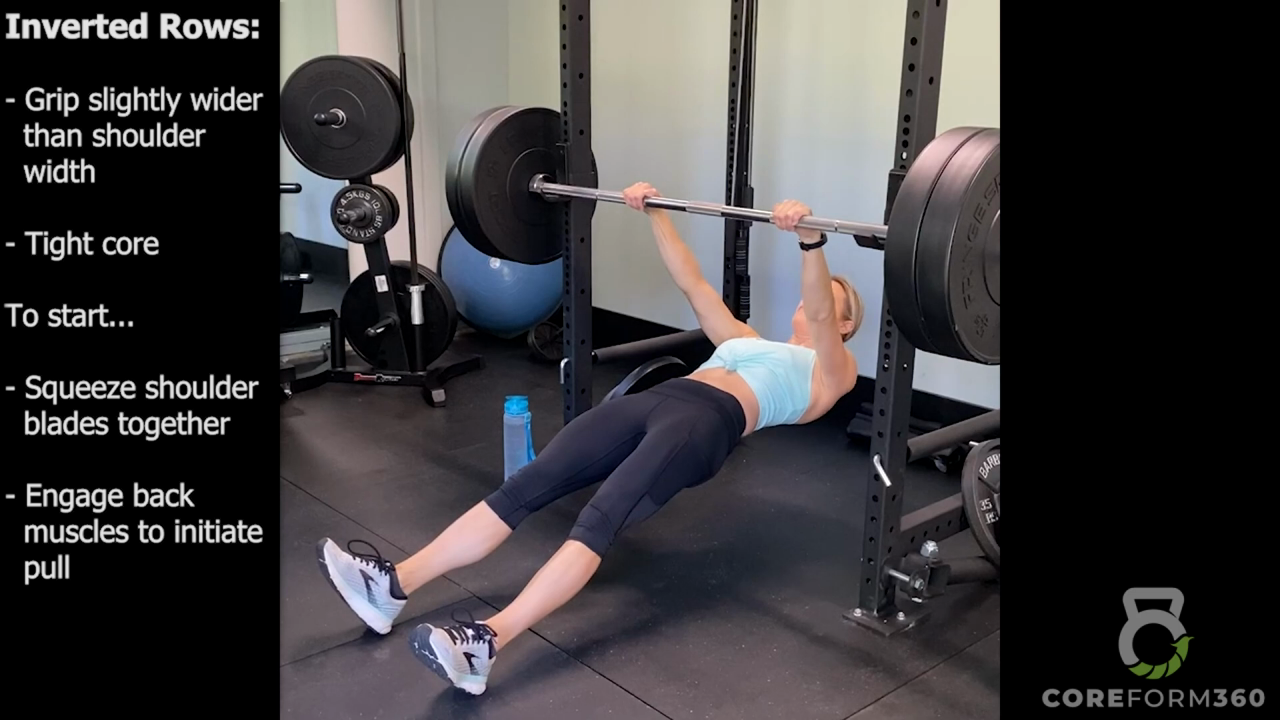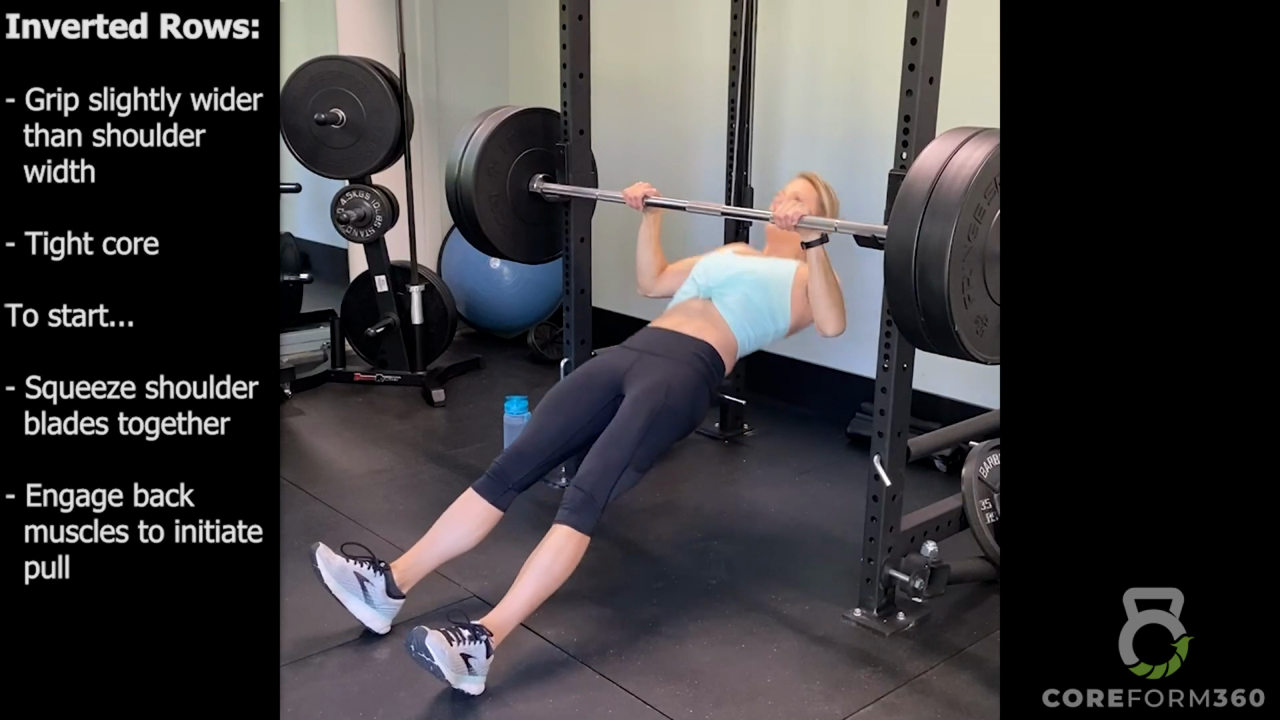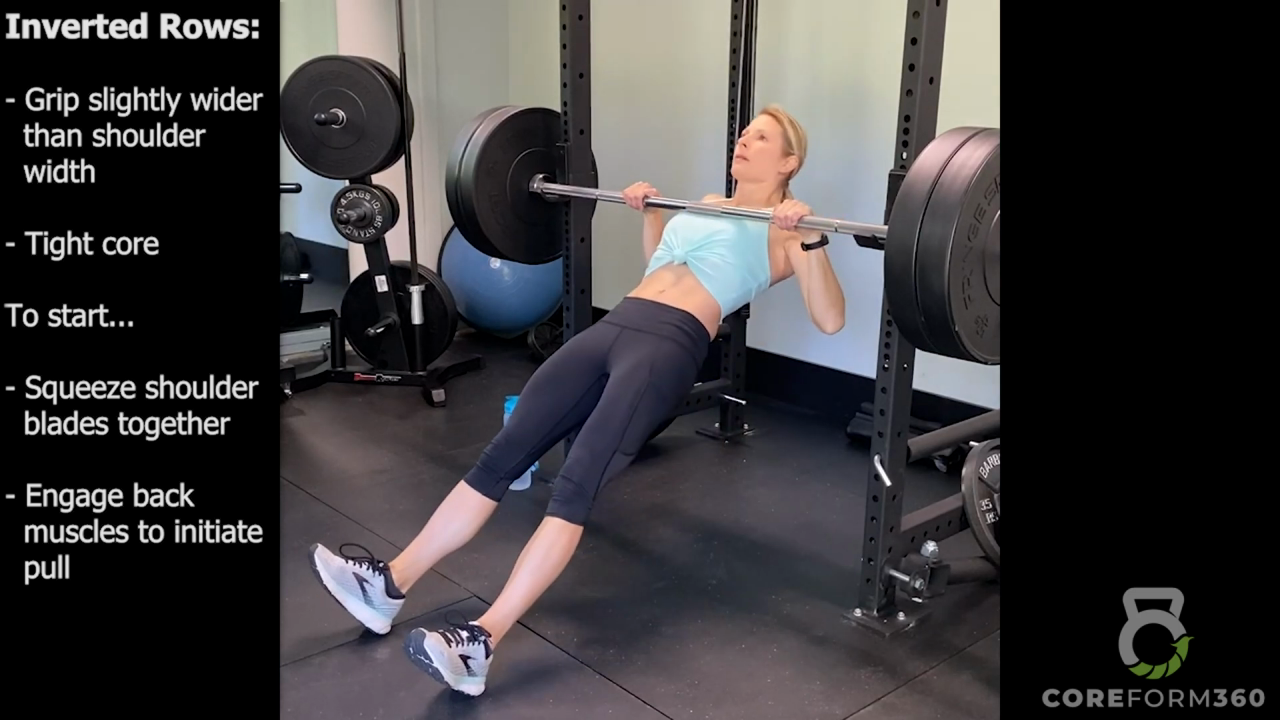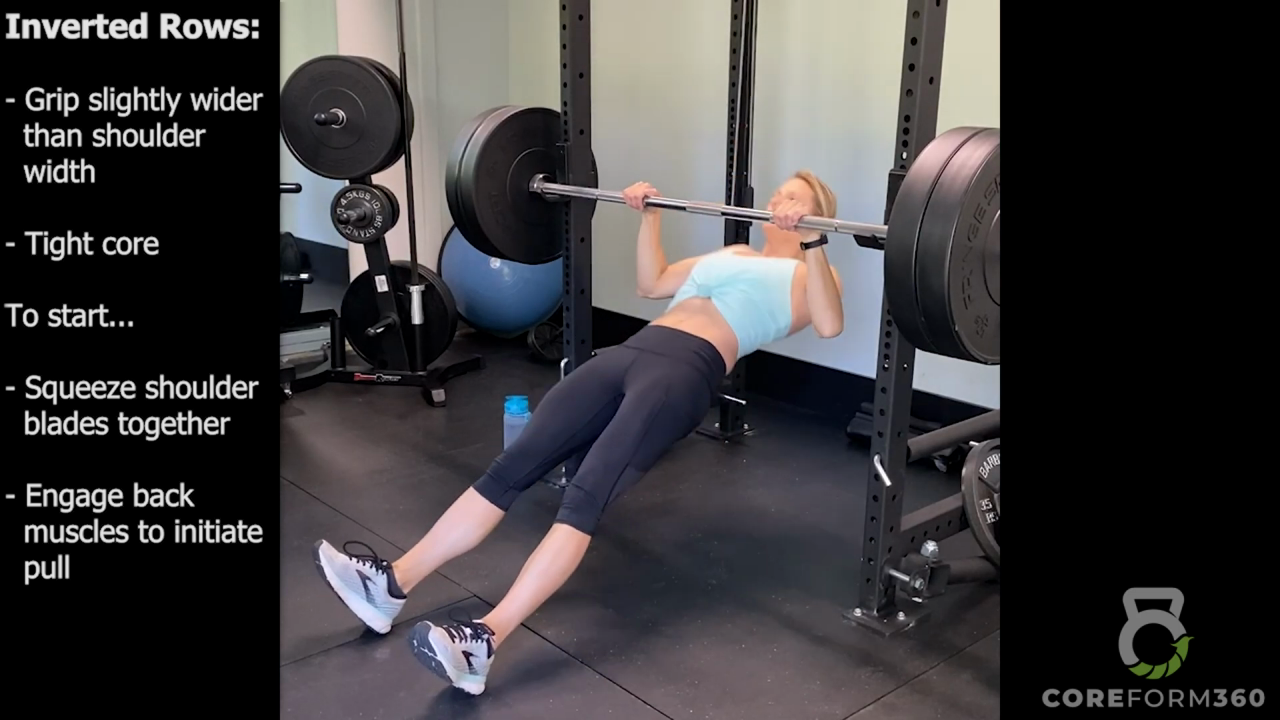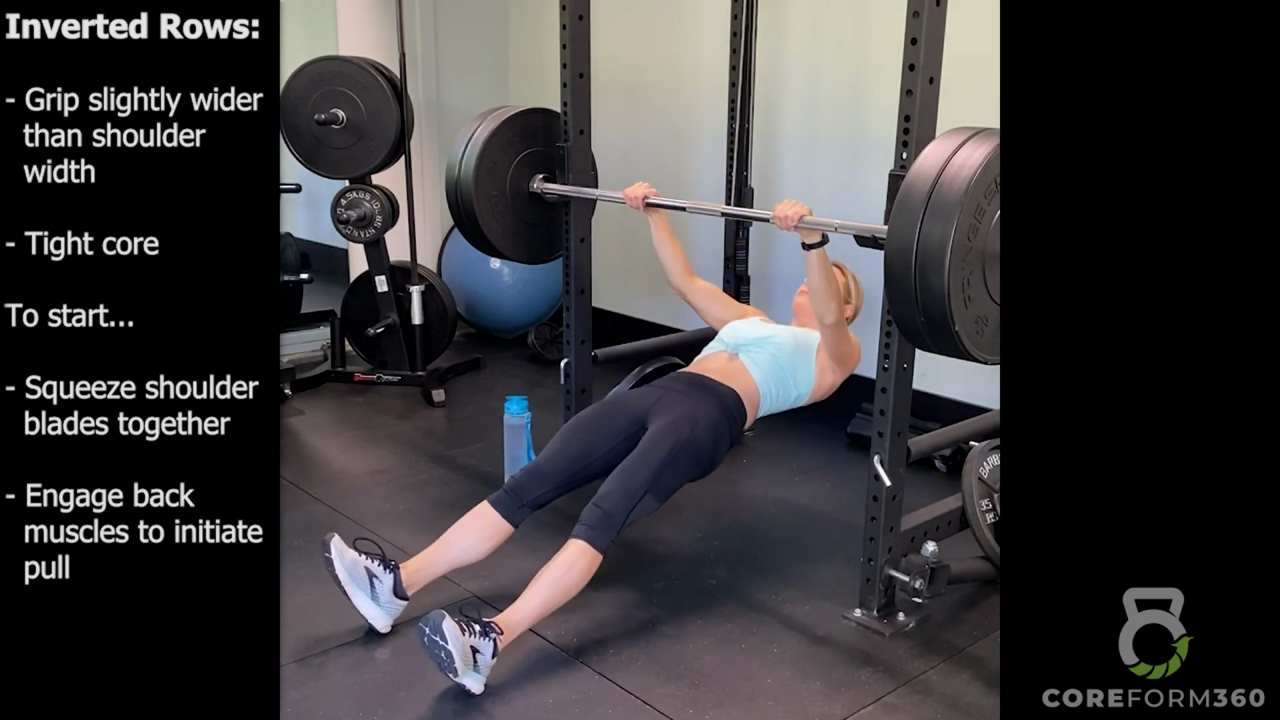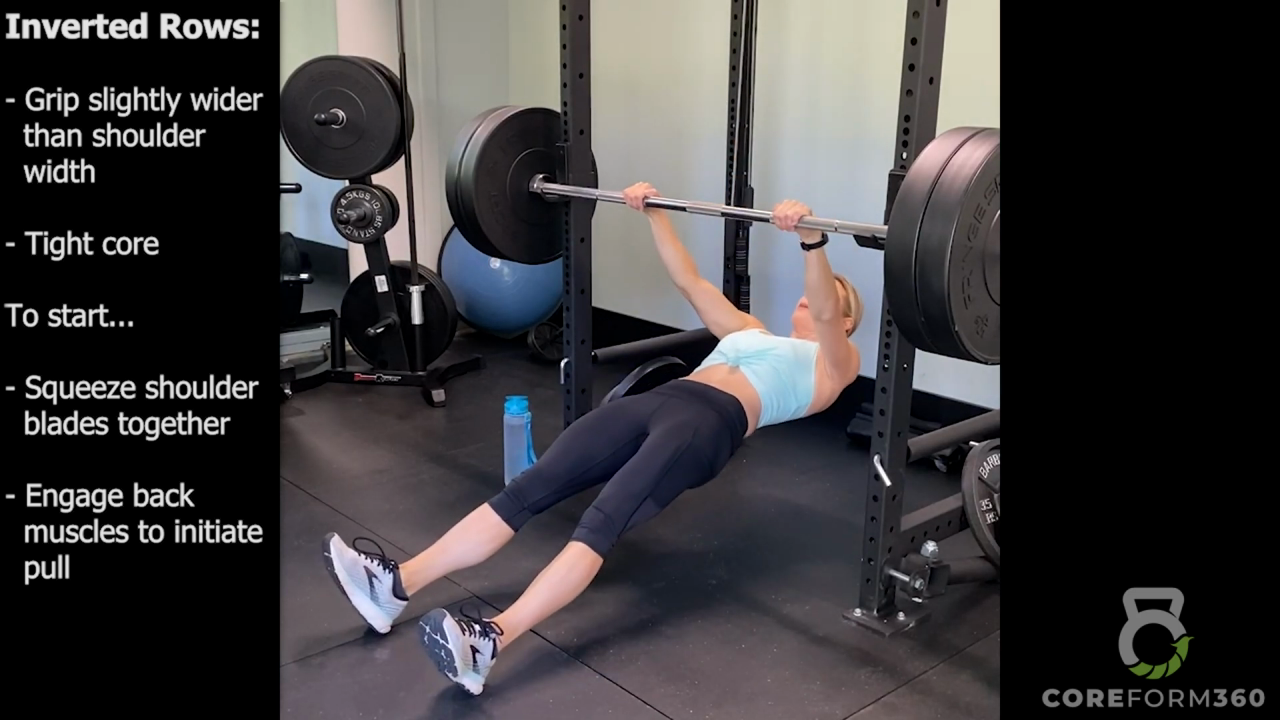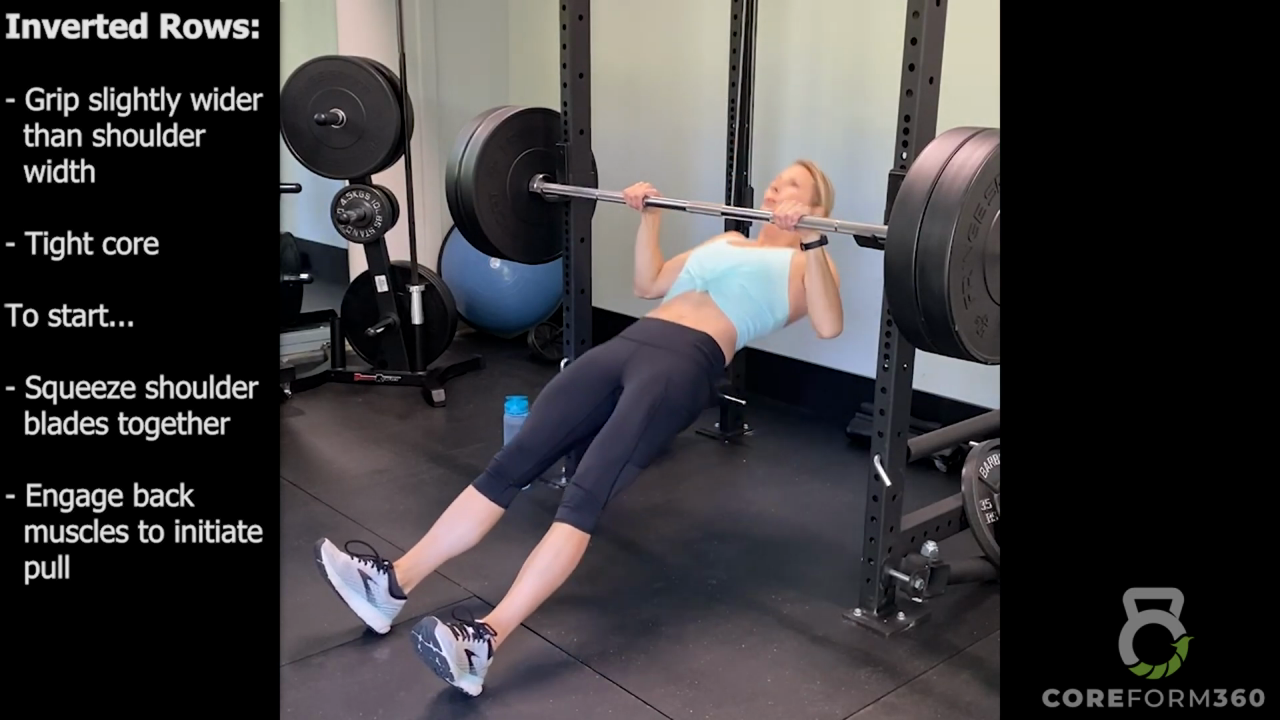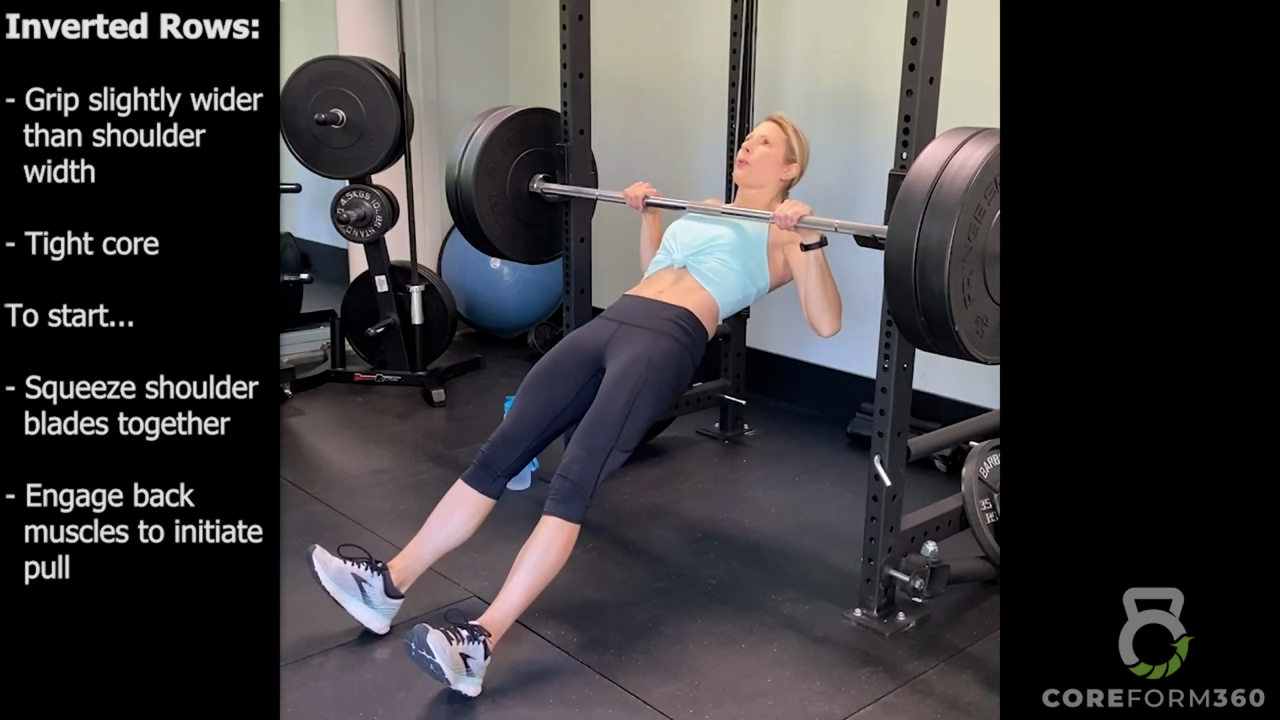
dt=0.5s
person 1, frame 1
left shoulder: (831, 371)
right shoulder: (749, 341)
left elbow: (820, 316)
right elbow: (693, 283)
left wrist: (810, 241)
right wrist: (655, 213)
left hip: (705, 423)
right hip: (656, 399)
left knee: (598, 522)
right knee: (525, 486)
left ankle: (485, 644)
right ankle: (393, 585)
person 1, frame 2
left shoulder: (804, 277)
right shoulder: (735, 252)
left elbow: (832, 324)
right elbow: (650, 282)
left wrist: (811, 236)
right wrist: (649, 218)
left hip: (684, 371)
right hip: (629, 353)
left knee: (583, 497)
right knee: (510, 469)
left ankle: (482, 643)
right ankle: (390, 585)
person 1, frame 3
left shoulder: (784, 231)
right shoulder: (707, 207)
left elbow: (830, 320)
left wrist: (811, 237)
right wrist: (650, 211)
left hip: (669, 345)
right hip: (613, 327)
left knee: (574, 486)
right knee: (499, 458)
left ankle: (481, 642)
right ankle: (389, 584)
person 1, frame 4
left shoulder: (809, 276)
right shoulder: (733, 253)
left elbow: (829, 324)
right elbow: (650, 283)
left wrist: (809, 240)
right wrist: (649, 215)
left hip: (687, 369)
right hip: (634, 351)
left knee: (584, 498)
right knee: (510, 468)
left ankle: (481, 643)
right ankle: (391, 585)
person 1, frame 5
left shoulder: (834, 354)
right shoulder: (753, 321)
left elbow: (828, 318)
right elbow: (683, 281)
left wrist: (813, 241)
right wrist: (654, 215)
left hip: (707, 416)
right hip: (658, 393)
left knee: (601, 519)
right knee: (527, 485)
left ankle: (490, 640)
right ankle: (397, 585)
person 1, frame 6
left shoulder: (834, 364)
right shoulder: (753, 330)
left elbow: (826, 317)
right elbow: (688, 281)
left wrist: (812, 242)
right wrist: (656, 215)
left hip: (708, 422)
right hip: (657, 400)
left knee: (601, 523)
right knee: (527, 490)
left ankle: (488, 641)
right ankle: (396, 584)
person 1, frame 7
left shoulder: (807, 266)
right shoulder: (727, 241)
left elbow: (828, 325)
right elbow: (647, 283)
left wrist: (809, 238)
right wrist: (649, 215)
left hip: (684, 363)
right hip: (629, 344)
left knee: (584, 495)
right knee: (509, 465)
left ankle: (483, 640)
right ankle: (392, 583)
person 1, frame 8
left shoulder: (784, 234)
right shoulder: (706, 211)
left elbow: (826, 323)
left wrist: (809, 238)
right wrist: (648, 212)
left hip: (665, 341)
right hip: (609, 324)
left knee: (572, 483)
right knee: (497, 456)
left ankle: (480, 641)
right ankle: (388, 584)
